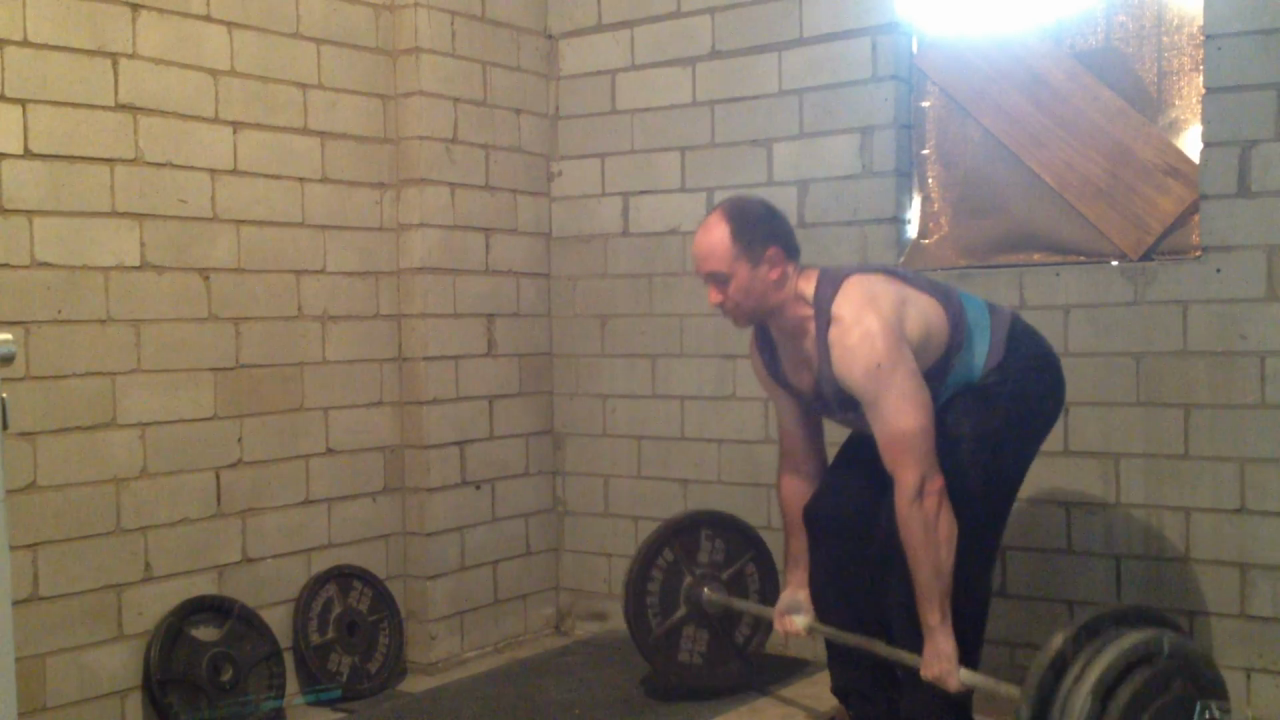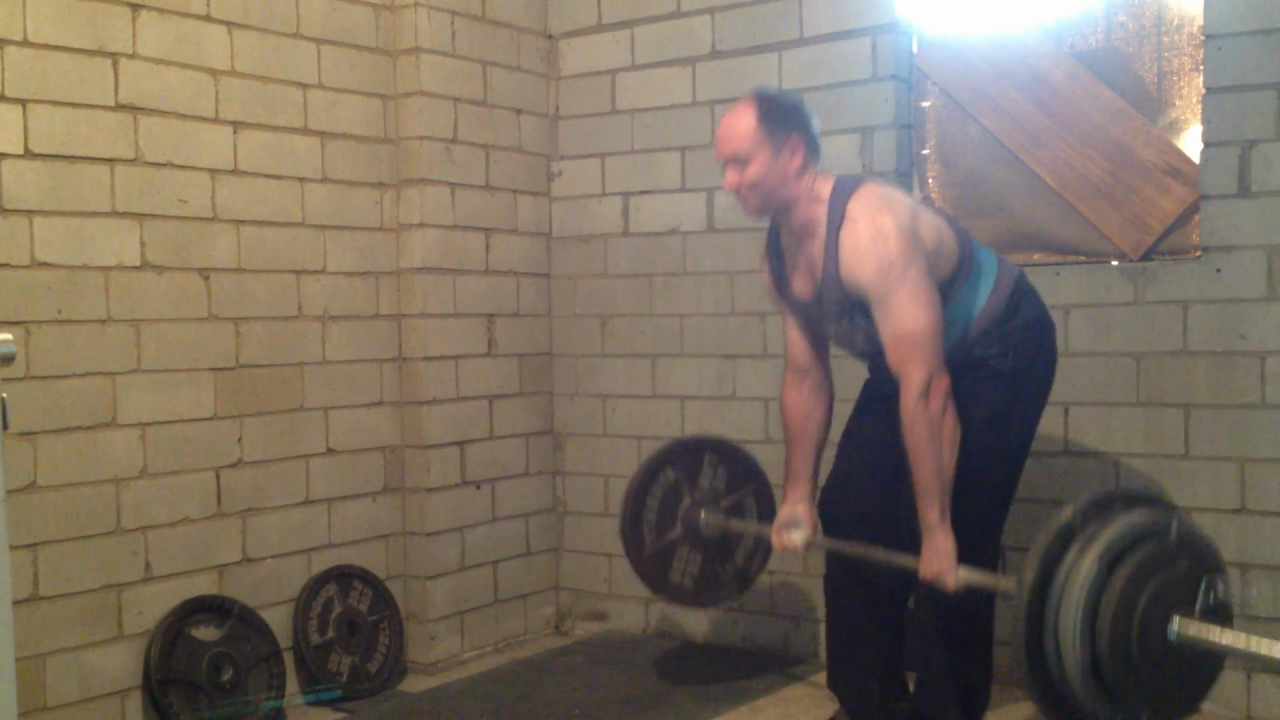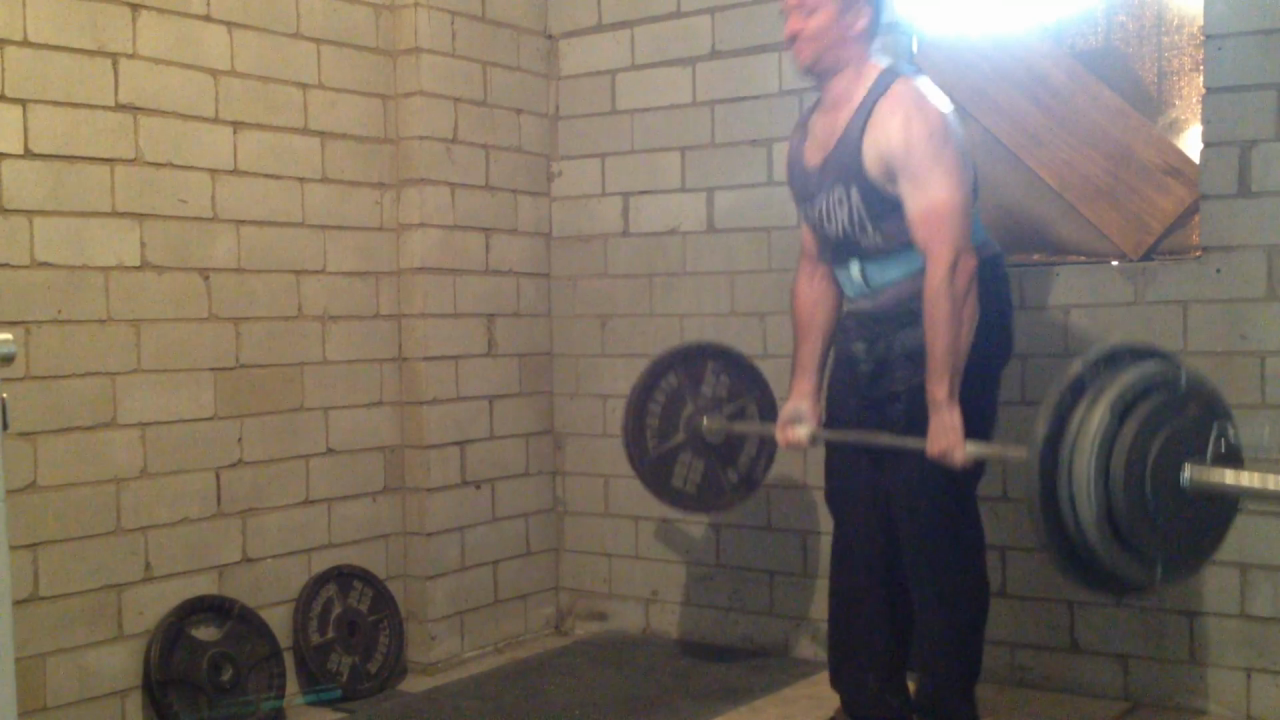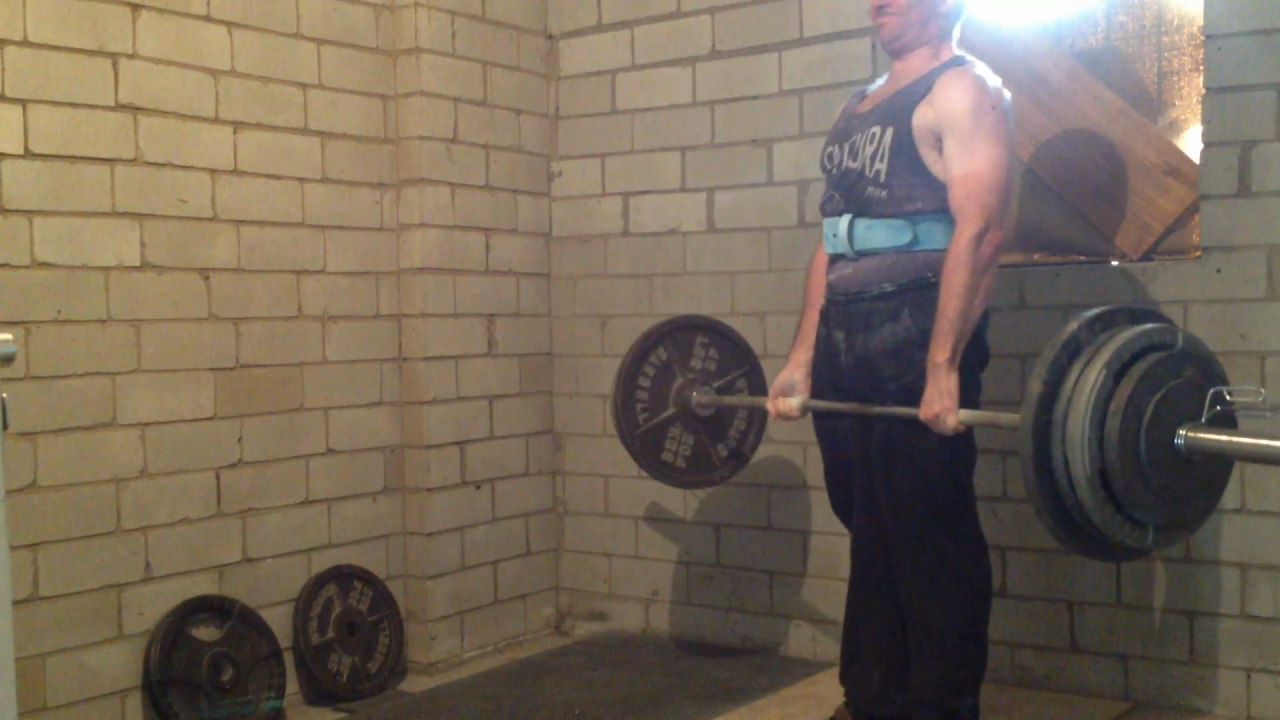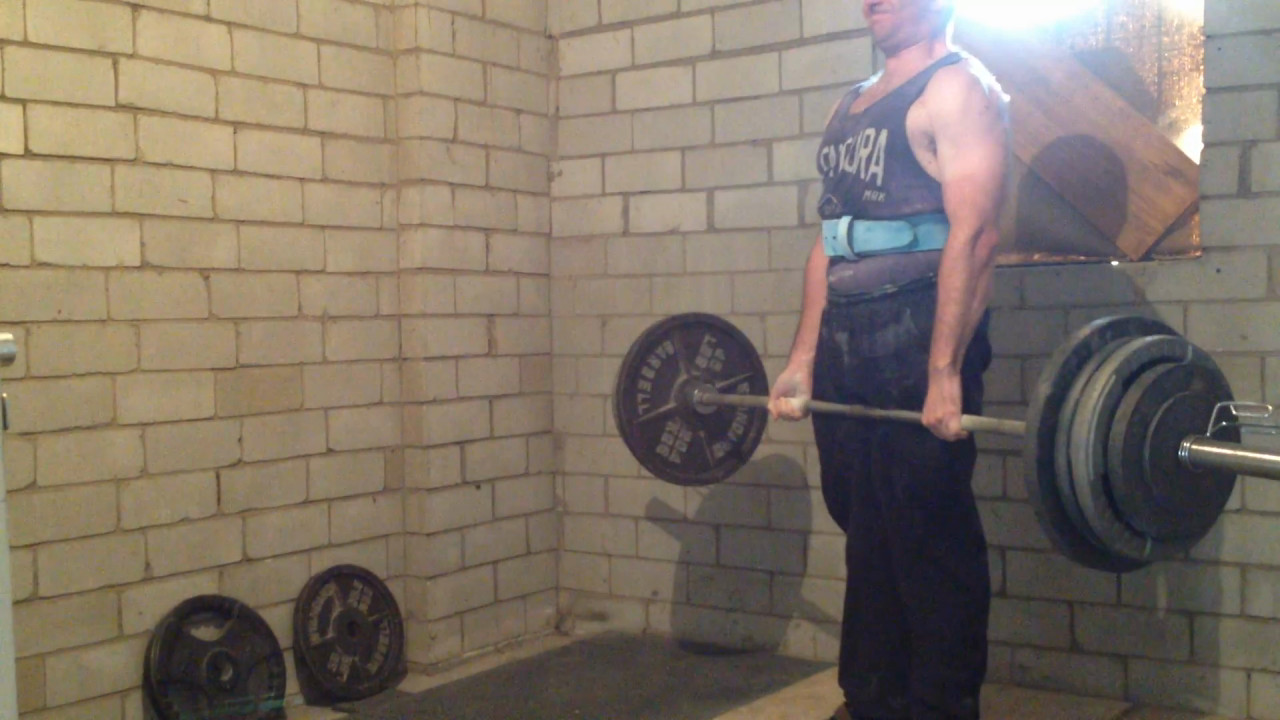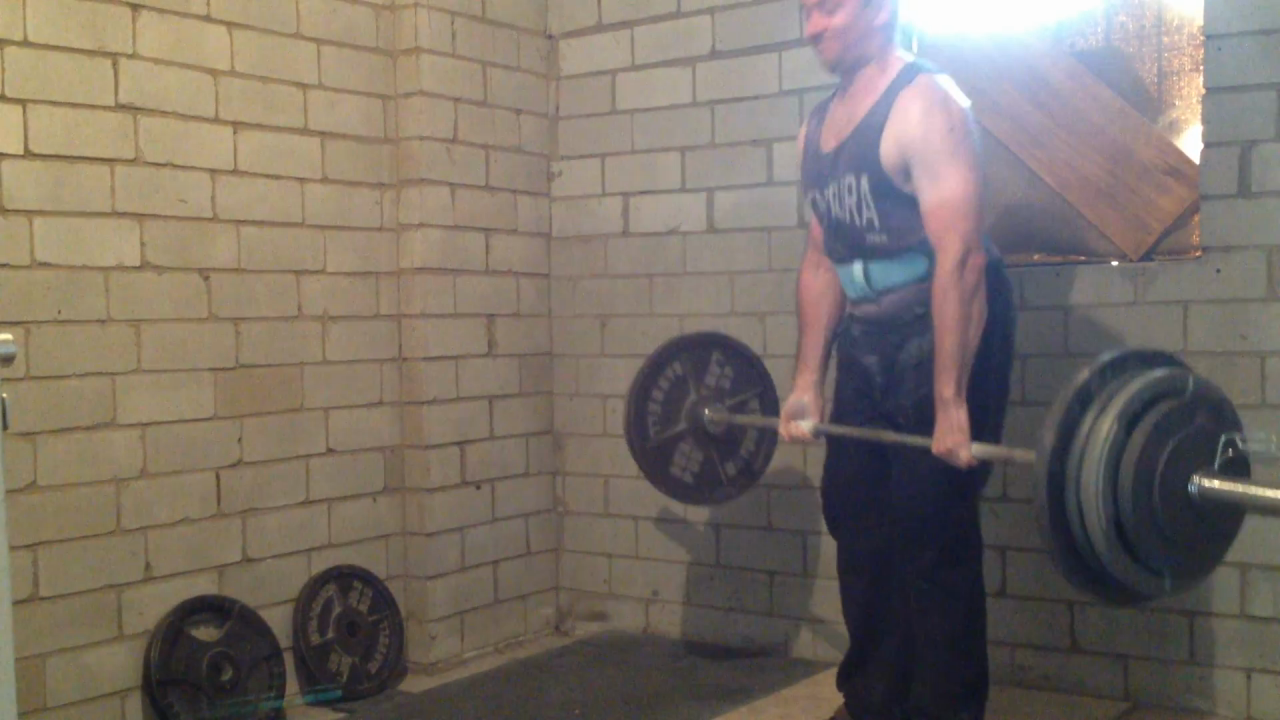
dt=0.4s
person 1, frame 1
left shoulder: (859, 329)
right shoulder: (769, 345)
left elbow: (920, 490)
right elbow: (798, 464)
left wrist: (938, 636)
right wrist: (797, 580)
left hip: (1006, 384)
right hip: (922, 393)
left knee: (912, 540)
right knee: (832, 521)
person 1, frame 2
left shoulder: (872, 230)
right shoulder: (780, 253)
left elbow: (927, 390)
right elbow: (804, 375)
left wrist: (937, 530)
right wrist: (797, 496)
left hip: (996, 352)
right hip: (908, 363)
left knee: (946, 551)
right knee: (849, 517)
person 1, frame 3
left shoulder: (906, 109)
right shoulder: (809, 130)
left elbow: (951, 262)
right elbow: (815, 270)
left wrist: (945, 406)
right wrist: (804, 388)
left hip: (941, 333)
right hip: (866, 341)
left knee: (933, 532)
right knee: (860, 529)
person 1, frame 4
left shoulder: (964, 91)
right shoulder: (861, 104)
left elbow: (979, 232)
left wrist: (945, 367)
right wrist: (802, 355)
left hip: (917, 335)
right hip: (845, 337)
left knee: (931, 534)
right knee: (869, 529)
person 1, frame 5
left shoulder: (958, 89)
right shoulder: (852, 103)
left elbow: (973, 234)
left wrist: (946, 373)
right wrist: (802, 358)
left hip: (918, 333)
right hip: (846, 336)
left knee: (929, 531)
right knee: (864, 527)
person 1, frame 6
left shoulder: (923, 105)
right shoulder: (820, 121)
left elbow: (960, 259)
left wrist: (950, 402)
right wrist: (806, 381)
left hip: (948, 336)
right hip: (870, 340)
left knee: (933, 535)
right knee: (857, 524)
